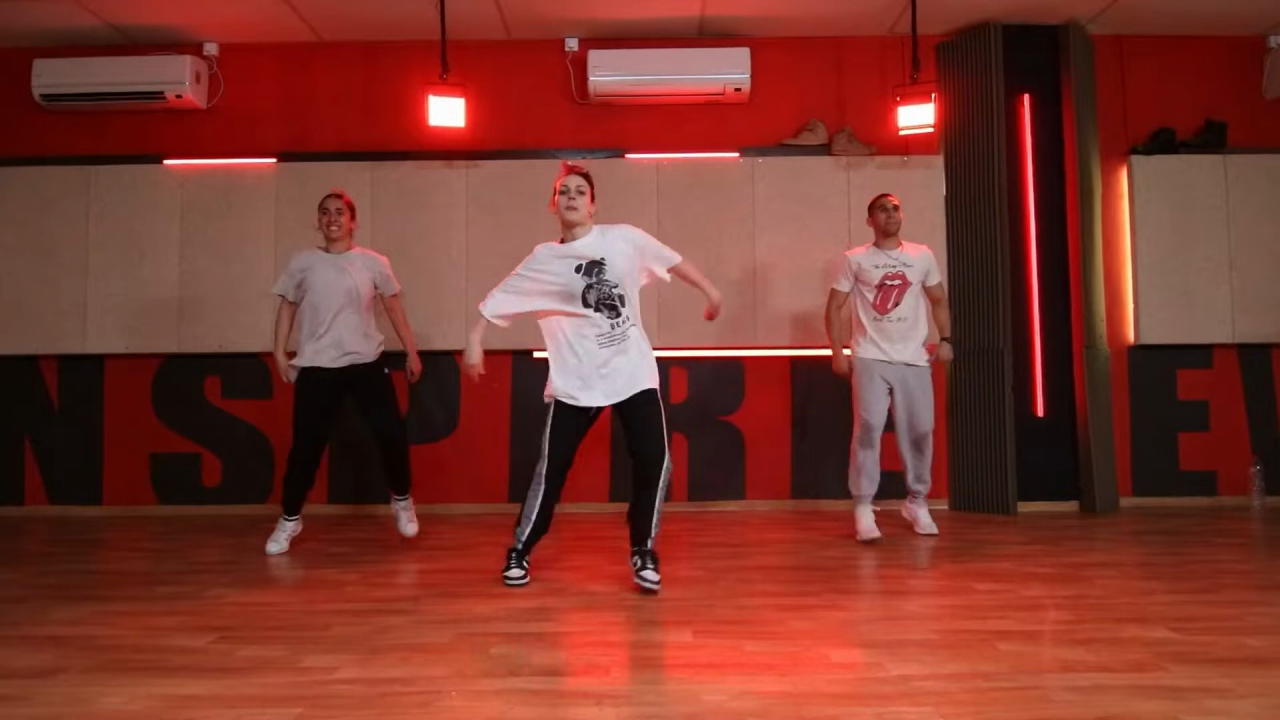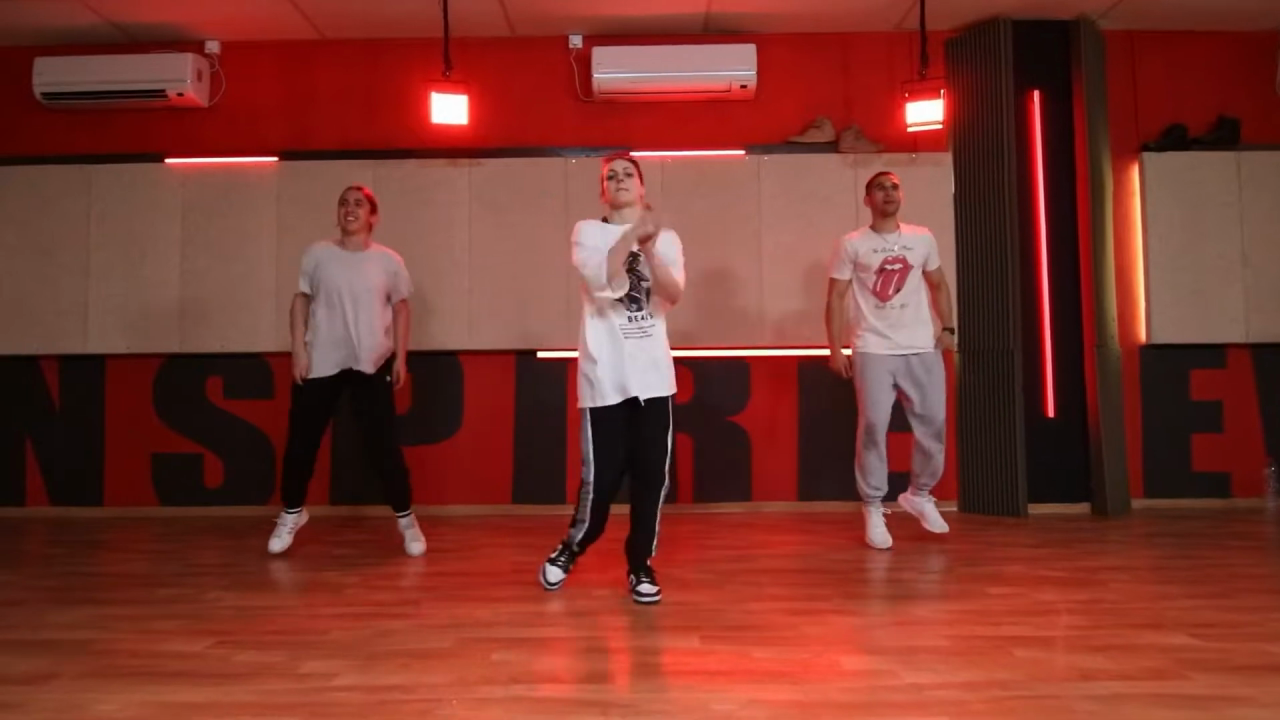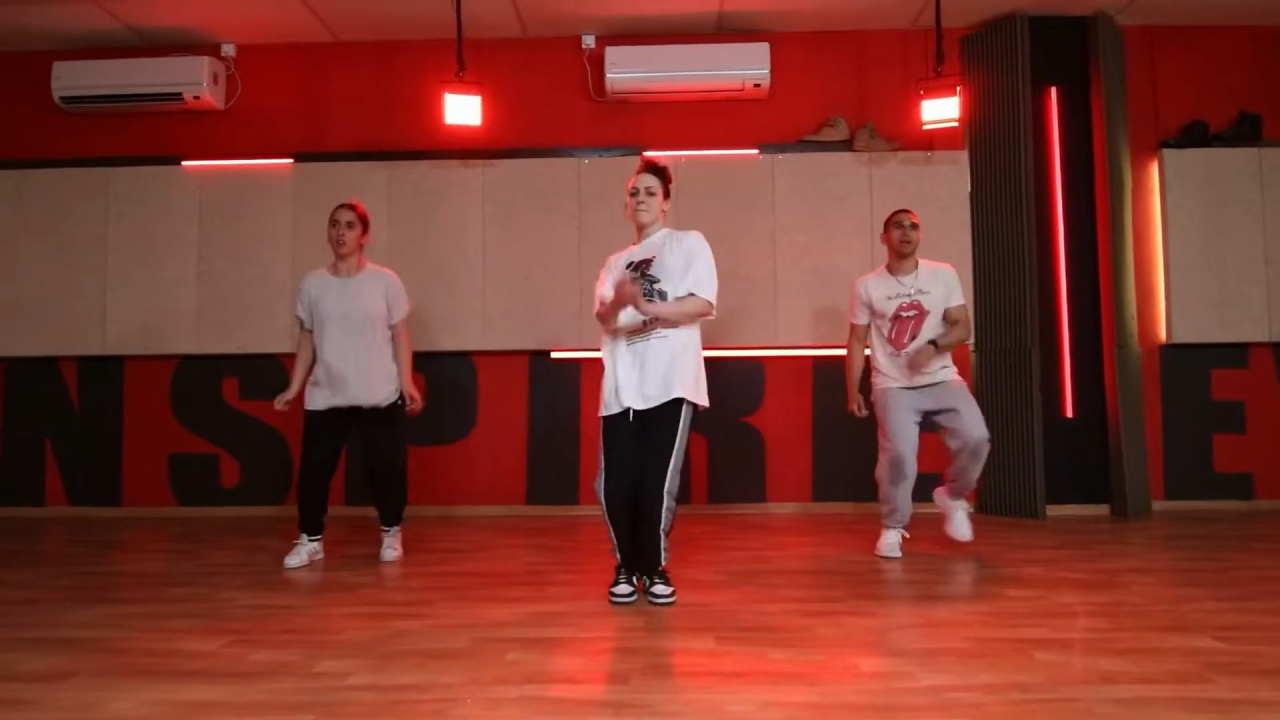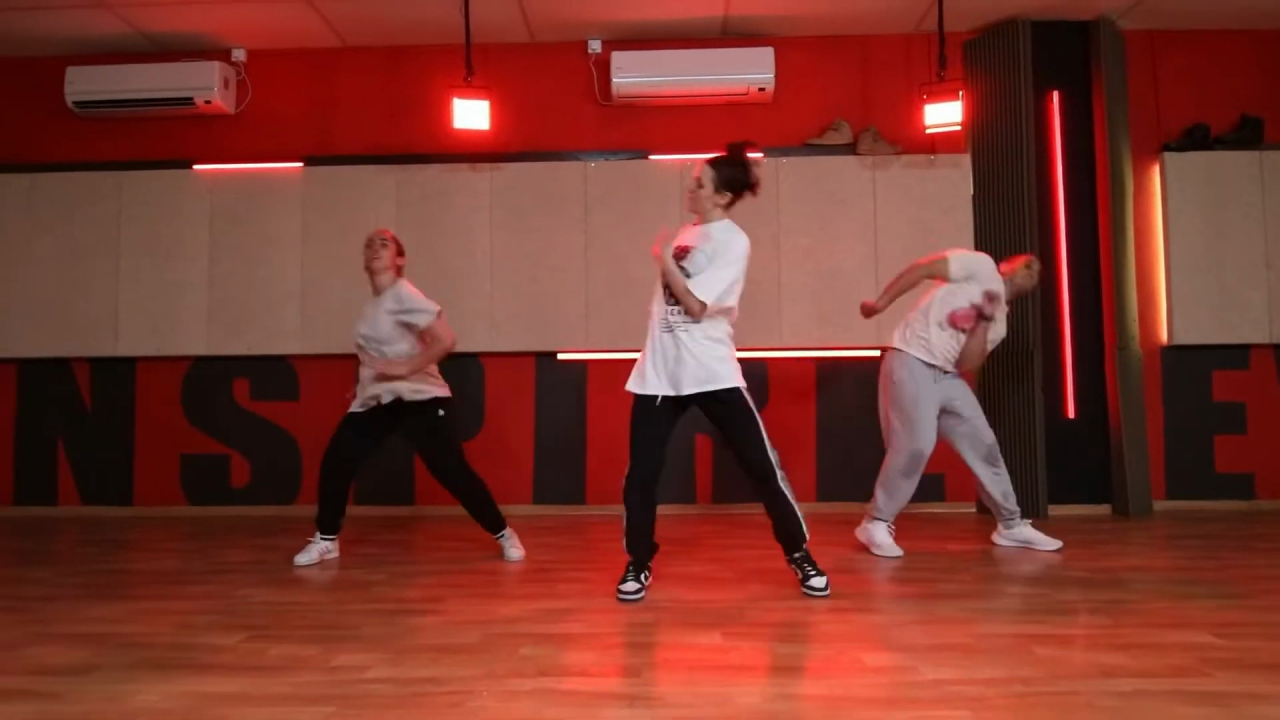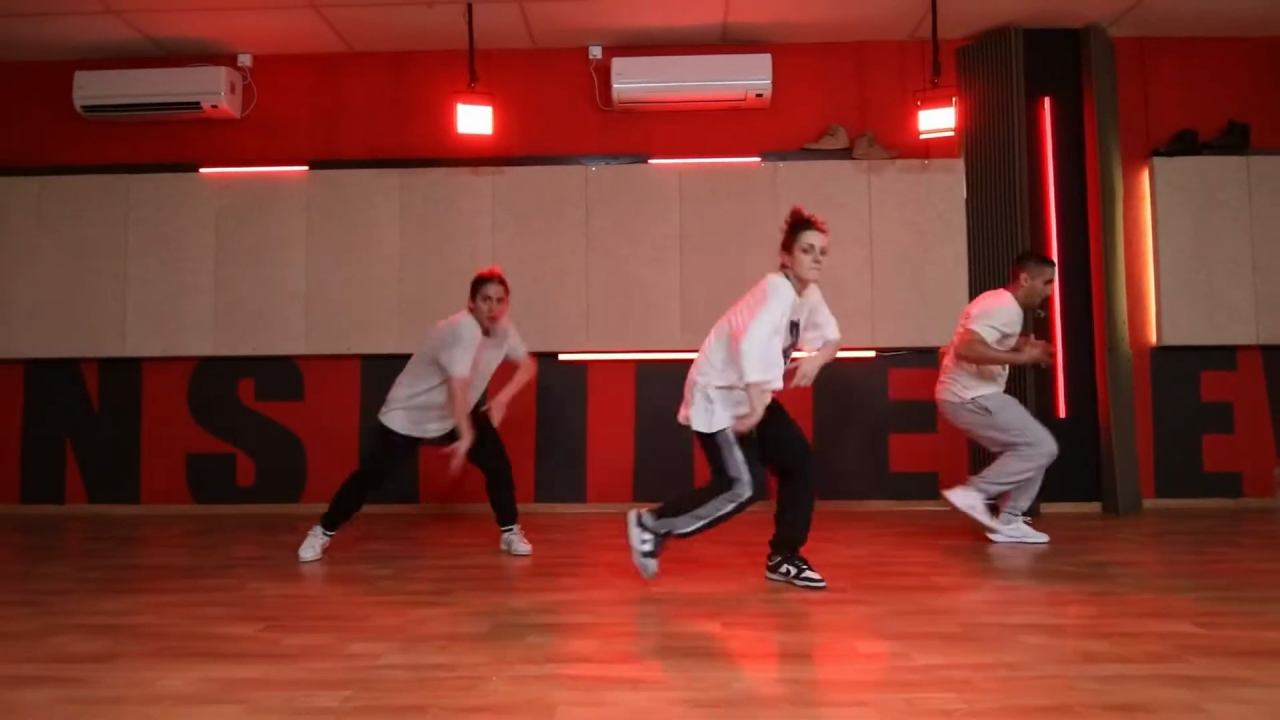
dt=0.4s
person 1, frame 1
left shoulder: (624, 238)
right shoulder: (544, 258)
left elbow: (672, 262)
right elbow: (497, 302)
left wrist: (709, 290)
right wrist: (474, 341)
left hip: (633, 372)
right hip: (575, 380)
left knee: (653, 459)
right knee: (552, 467)
left ankle: (643, 550)
right ankle: (521, 549)
person 1, frame 2
left shoulder: (665, 238)
right shoulder: (587, 232)
left elbow: (672, 296)
right elbow: (607, 284)
left wrist: (649, 245)
right wrist: (631, 234)
left hip: (652, 376)
right hip: (603, 376)
left knee: (653, 472)
right knee: (603, 476)
left ankle: (640, 563)
right ankle: (570, 548)
person 1, frame 3
left shoulder: (689, 242)
right shoulder: (616, 263)
left elbow: (704, 305)
right elbow: (604, 319)
left wrist: (649, 309)
right wrist: (617, 303)
left hip: (671, 383)
right hip: (622, 388)
left knee: (657, 482)
right knee: (615, 485)
left ankle: (655, 567)
right ankle: (628, 566)
person 1, frame 4
left shoulder: (733, 241)
right shoulder: (686, 233)
left elbow: (698, 304)
left wrist: (665, 263)
left hip: (712, 371)
right hip: (658, 371)
left knee: (760, 460)
right knee: (642, 471)
left ankle: (799, 553)
right ankle: (639, 563)
person 1, frame 5
left shoulder: (810, 295)
right shoulder: (776, 289)
left elbow: (828, 339)
right elbow: (752, 348)
left wrist: (811, 364)
right wrist: (752, 409)
left hip: (755, 394)
right hip: (717, 397)
left knee: (799, 465)
right knee: (744, 486)
left ankle: (785, 556)
right ankle: (651, 526)
person 2, frame 1
left shoulder: (374, 263)
right shoulder: (303, 262)
left elbow: (393, 306)
right elbow: (288, 304)
left wrist: (411, 351)
right wrist: (279, 351)
left hip: (366, 362)
right hip: (317, 366)
left knee: (391, 432)
right knee: (306, 443)
left ankle: (401, 500)
right ankle: (290, 519)
person 2, frame 2
left shoulder: (389, 261)
right shoulder: (318, 254)
left elbow: (401, 309)
right elbow: (301, 302)
left wrist: (400, 358)
right wrist: (299, 350)
left hip: (371, 367)
right hip: (319, 368)
left knee: (384, 446)
right knee: (301, 443)
left ankle: (406, 517)
right ankle: (292, 512)
person 2, frame 3
left shoulder: (385, 280)
right shoulder: (313, 284)
left elbow: (399, 331)
right elbow: (307, 339)
left wrist: (407, 380)
right wrist: (294, 387)
left hip: (379, 391)
right hip: (326, 395)
left knee: (387, 464)
right knee: (314, 469)
left ankle: (391, 530)
right ankle: (311, 539)
person 2, frame 4
left shoulder: (404, 295)
right shoulder: (375, 299)
left elbow: (445, 340)
left wrist: (399, 369)
left hip: (420, 397)
right hip: (375, 400)
left knee: (452, 469)
right knee: (335, 463)
left ankle: (504, 534)
right ankle: (326, 539)
person 2, frame 5
left shoulder: (504, 330)
right shoulder: (461, 328)
left elbow: (528, 366)
right elbow: (458, 385)
left wrist: (502, 398)
right wrist: (465, 435)
left hip: (459, 411)
right hip: (407, 414)
left knee: (497, 462)
right knee: (370, 476)
left ankle: (510, 531)
right ankle: (324, 531)
person 3, frame 1
left shoulder: (923, 256)
right shoulder: (854, 259)
left elbow: (939, 300)
right elbow: (834, 308)
left wrist: (945, 339)
right wrist: (837, 352)
left hip: (914, 359)
right hip: (870, 358)
left knee: (920, 429)
right knee: (869, 425)
left ankle: (916, 501)
right ankle: (863, 507)
person 3, frame 2
left shoulder: (922, 238)
right shoulder: (851, 245)
left elbow: (938, 285)
right elbow: (835, 298)
left wrist: (947, 329)
right wrist: (835, 348)
left hip: (921, 349)
right hip: (872, 351)
left knee: (933, 421)
right knee: (873, 425)
left ankle: (920, 494)
right ankle: (873, 507)
person 3, frame 3
left shoulder: (944, 275)
right shoulder: (867, 286)
left elbow: (962, 327)
right elbow: (857, 342)
left wrist: (933, 347)
right wrist: (853, 390)
left hip: (941, 380)
right hip: (893, 385)
left knee: (975, 438)
right knee: (899, 454)
left ankle: (953, 496)
right ankle: (892, 529)
person 3, frame 4
left shoulder: (1000, 321)
right shoulder: (981, 266)
left elbow: (966, 365)
right elbow: (923, 267)
left wrist: (987, 320)
right wrist: (881, 301)
left hip: (946, 374)
right hip: (909, 359)
left knee: (983, 443)
right knee: (916, 445)
left ankle: (1011, 525)
right ankle: (876, 523)
person 3, frame 5
left shoulder: (998, 300)
right shoulder: (1002, 308)
right elbow: (967, 350)
left wrist: (1023, 348)
right wrist: (1020, 357)
left hip: (976, 394)
right hip: (971, 397)
left knee: (1035, 443)
right knee: (1041, 448)
left ankle: (1009, 521)
right ankle: (973, 493)
